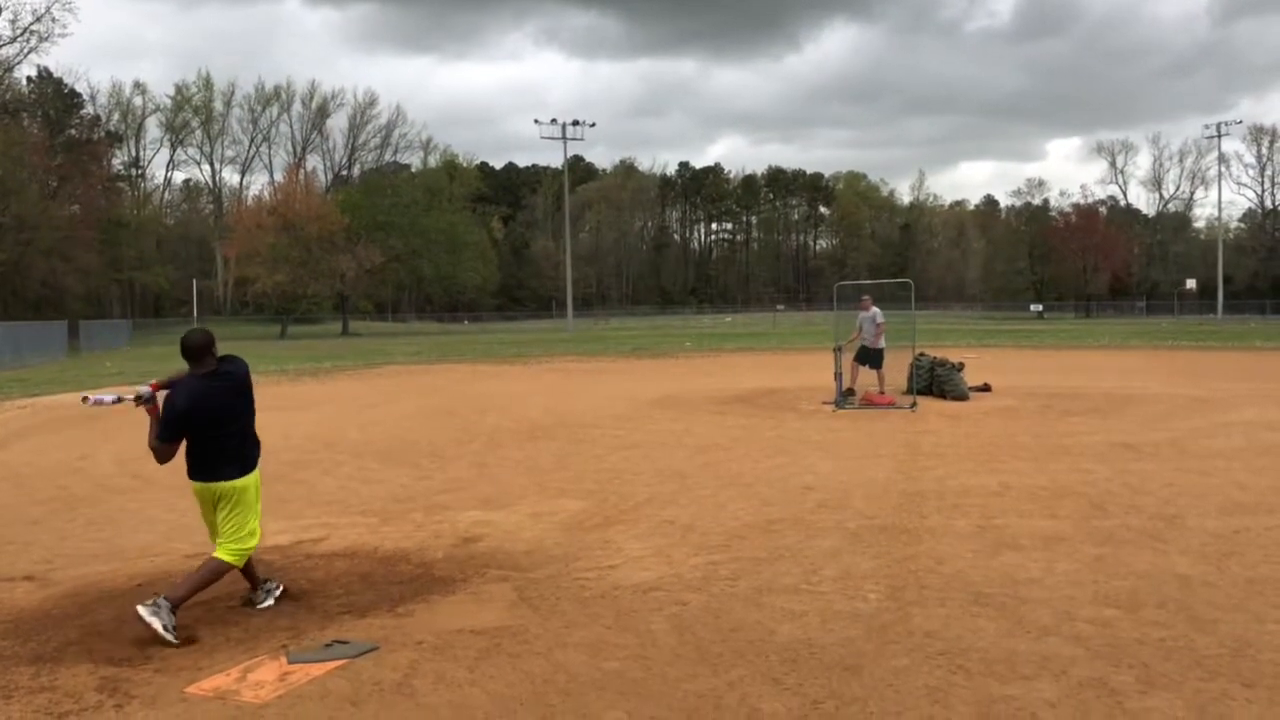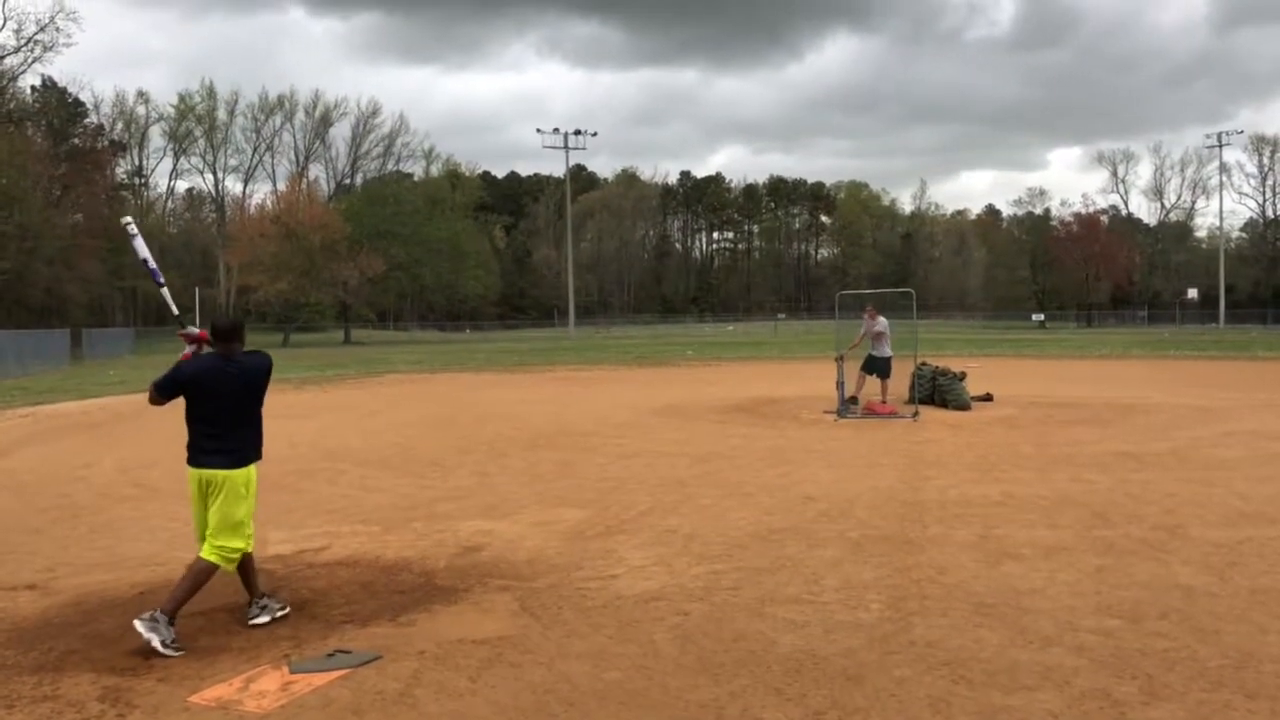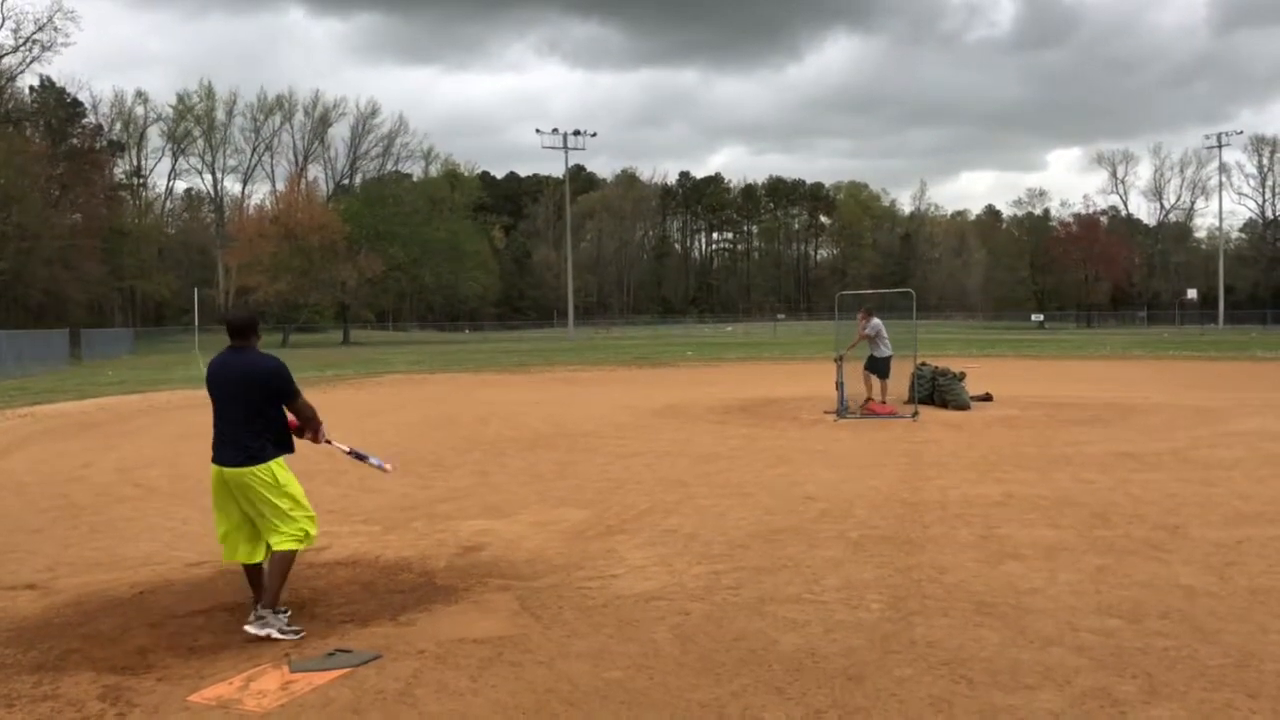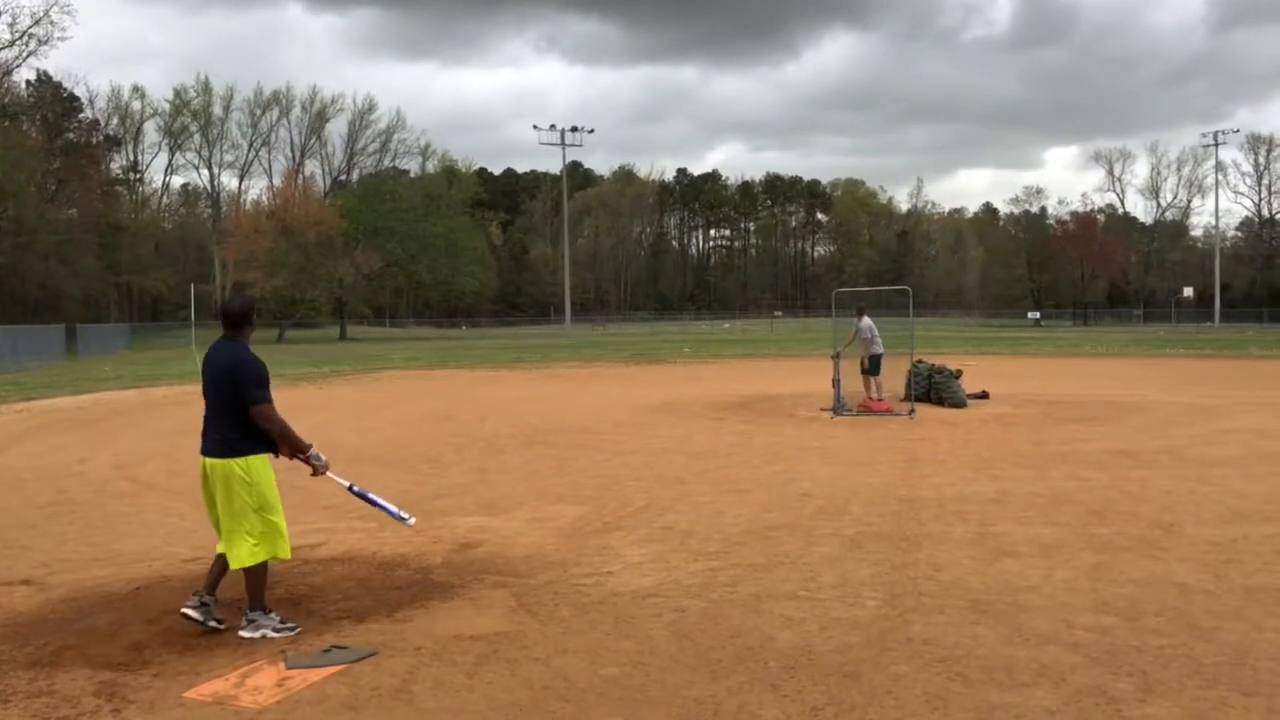
dt=0.5s
person 1, frame 1
left shoulder: (179, 400)
right shoulder: (237, 369)
left elbow: (162, 456)
left wrist: (152, 411)
right wrist: (159, 387)
left hip: (203, 479)
right hip: (240, 476)
left knee: (232, 533)
right knee: (231, 549)
left ankle: (259, 587)
right ankle: (165, 605)
person 1, frame 2
left shoulder: (191, 369)
right shoulder: (259, 364)
left elbow: (156, 397)
right wrist: (206, 340)
left hip: (200, 467)
right hip: (235, 469)
left knee: (233, 536)
right knee: (219, 547)
left ankle: (258, 602)
right ankle: (161, 616)
person 1, frame 3
left shoulder: (215, 368)
right shoulder: (269, 366)
right elbow: (303, 410)
left wrist: (290, 426)
right wrist: (315, 428)
left hip: (224, 464)
right hip: (260, 464)
left knee: (247, 534)
right knee: (293, 529)
left ankle: (264, 608)
right ankle: (265, 613)
person 1, frame 4
left shoulder: (214, 354)
right shoulder: (247, 363)
right elbow: (267, 419)
left wrist: (283, 444)
right wrist: (307, 451)
left hip: (214, 455)
right hip: (242, 459)
left knee: (236, 533)
right knee: (257, 535)
left ankle: (204, 599)
right ankle: (257, 617)
